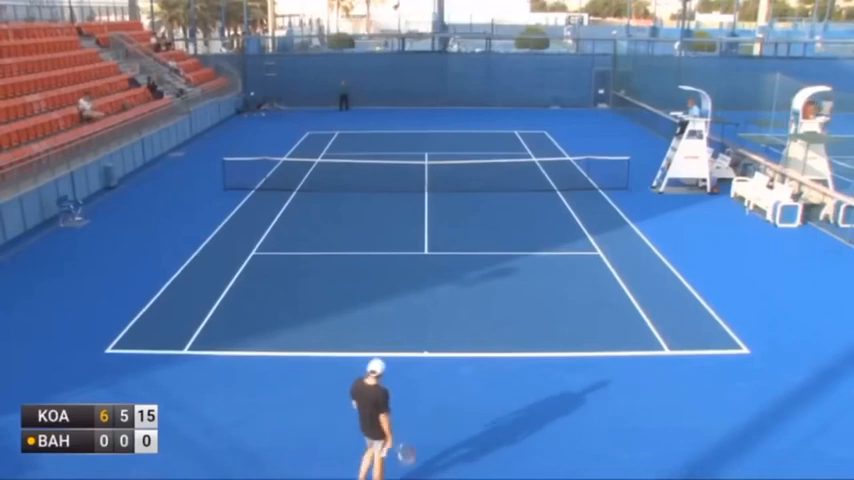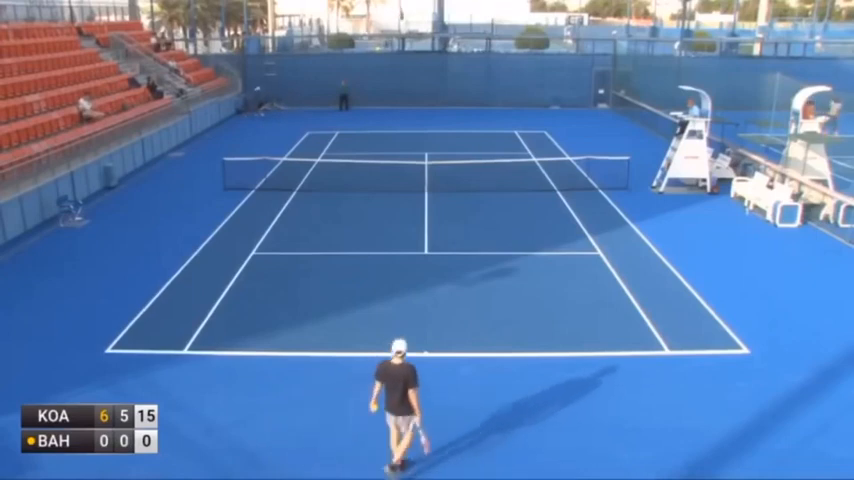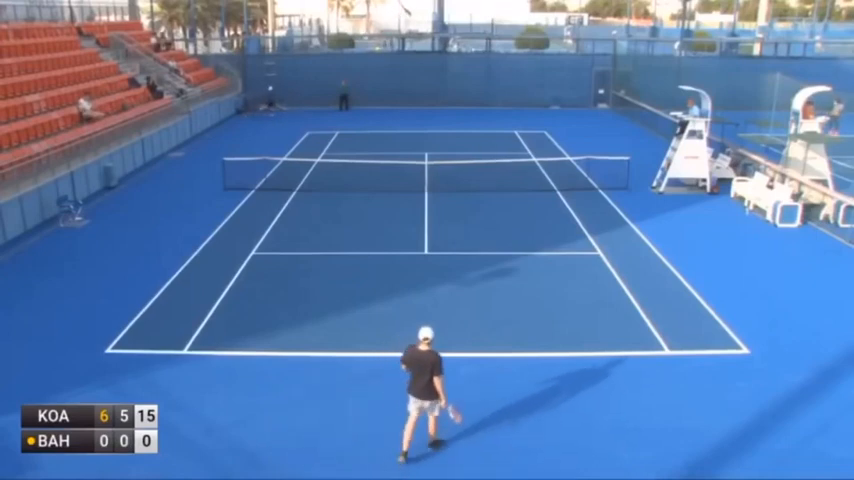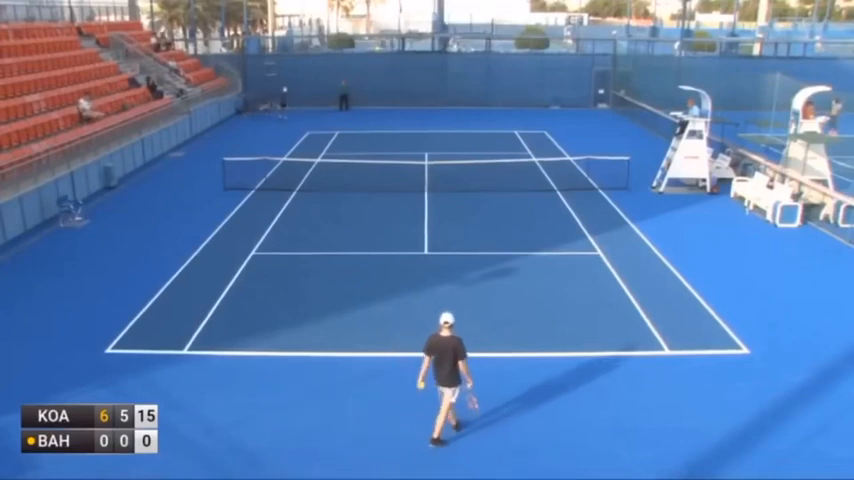
dt=0.5s
person 1, frame 1
left shoulder: (357, 384)
right shoulder: (381, 392)
right elbow: (384, 416)
right wrist: (389, 437)
left hip: (365, 427)
right hip: (379, 432)
left knee: (371, 451)
right knee: (378, 460)
person 1, frame 2
left shoulder: (383, 366)
right shoulder: (409, 369)
left elbow: (378, 385)
right elbow: (412, 393)
left wrist: (373, 400)
right wrist: (418, 412)
left hip: (390, 407)
right hip: (406, 410)
left knee: (394, 432)
right knee: (408, 437)
left ankle: (398, 462)
right ankle: (393, 464)
person 1, frame 3
left shoulder: (410, 351)
right shoulder: (435, 357)
left elbow: (404, 367)
right elbow: (438, 380)
right wrist: (443, 397)
left hip: (414, 392)
right hip: (431, 395)
left knee: (412, 420)
right knee: (433, 417)
left ankle: (404, 452)
right ankle: (432, 441)
person 1, frame 4
left shoulder: (432, 339)
right shoulder: (457, 342)
left elbow: (427, 360)
right elbow: (462, 364)
left wrist: (421, 377)
right wrist: (469, 378)
left hip: (439, 378)
right hip: (452, 381)
left knee: (447, 402)
right knee: (445, 408)
left ankle: (454, 423)
right ankle: (435, 438)
